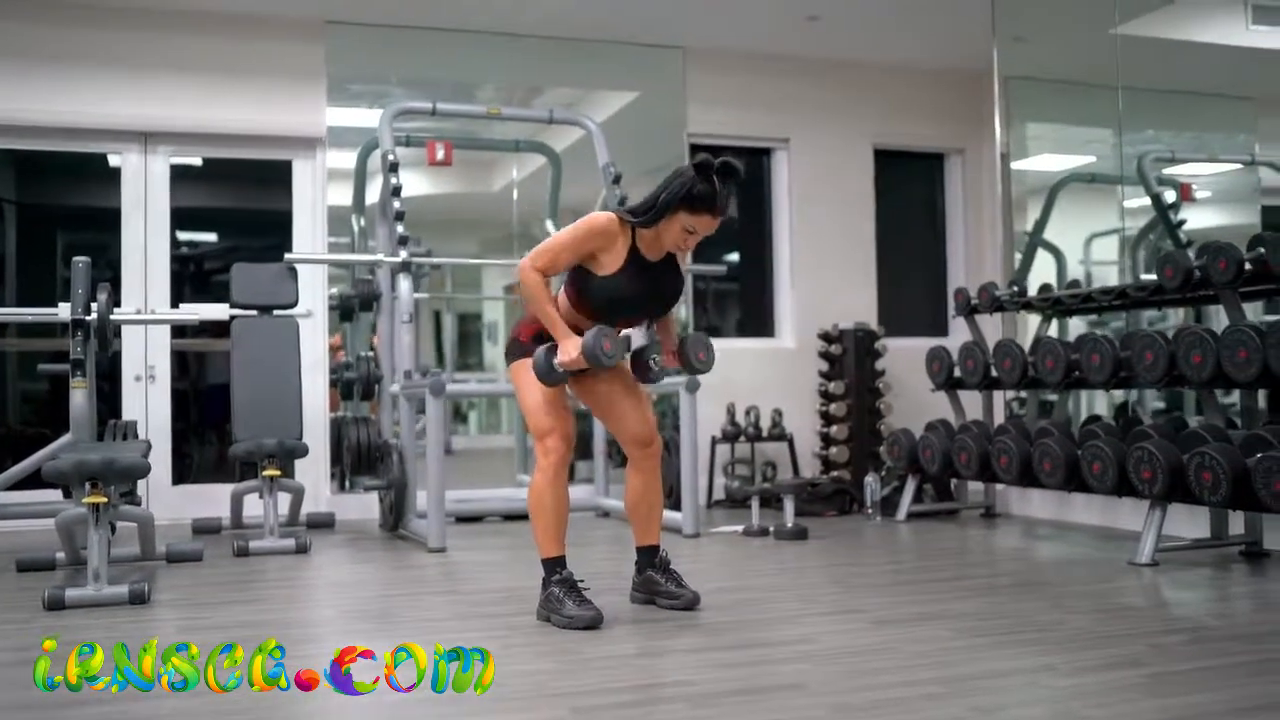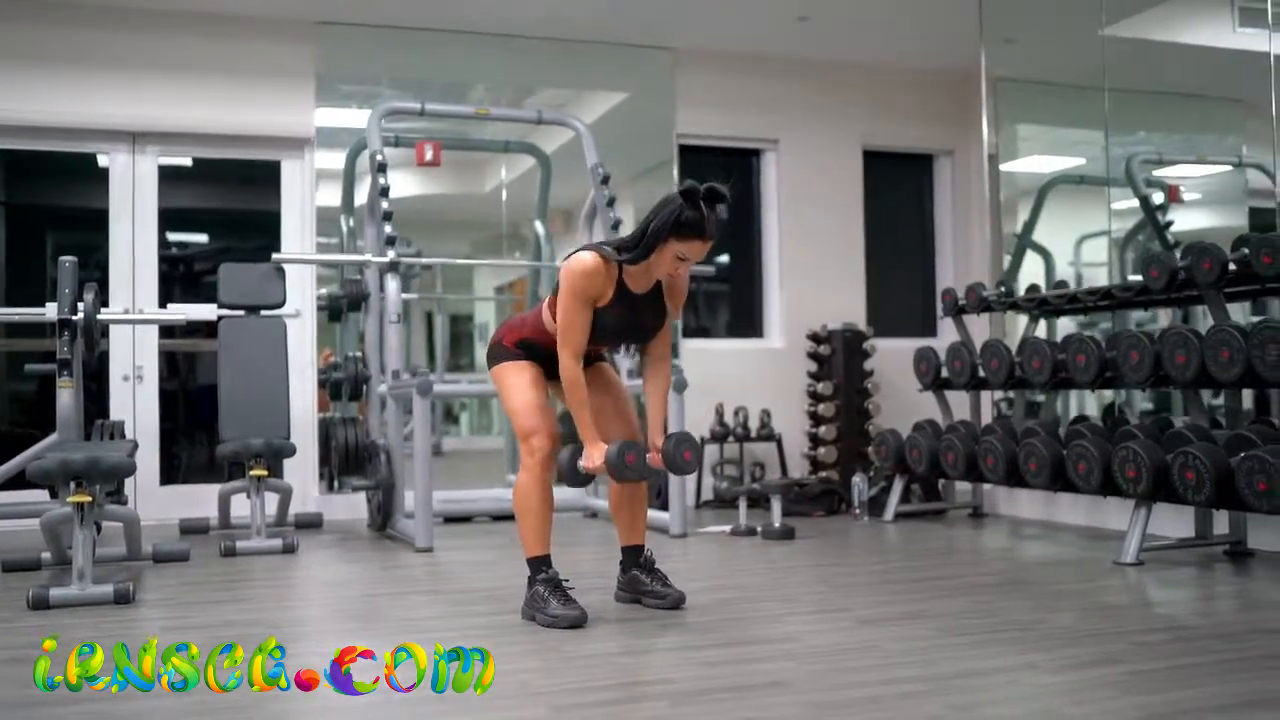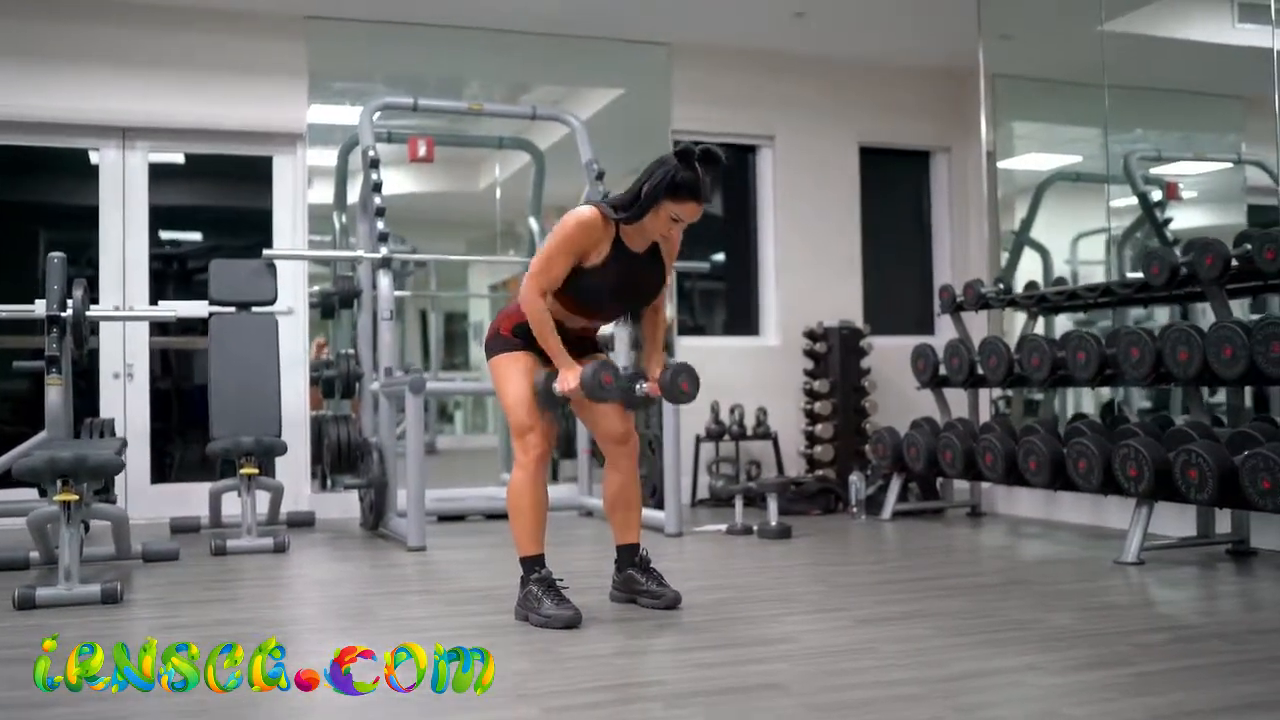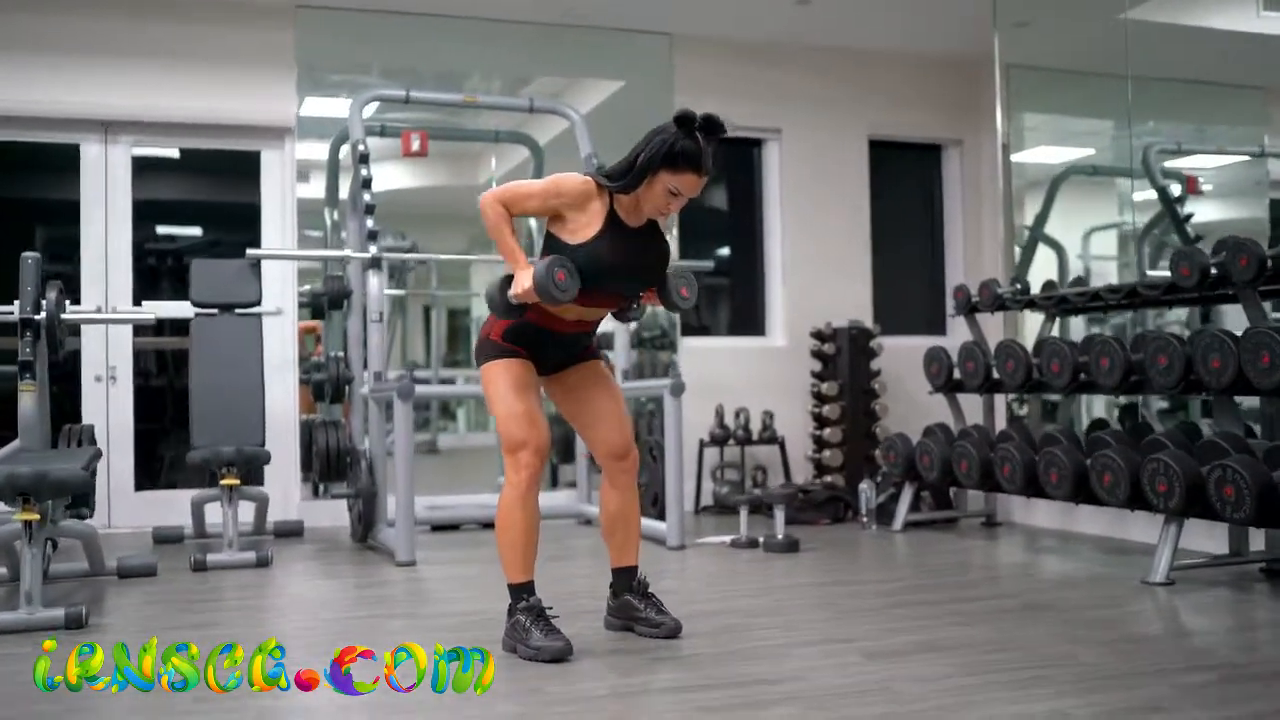
dt=0.5s
person 1, frame 1
left shoulder: (677, 248)
right shoulder: (604, 229)
right elbow: (530, 270)
left wrist: (668, 344)
right wrist: (565, 340)
right hip: (540, 340)
left knee: (646, 443)
right knee: (555, 444)
left ankle: (649, 570)
right ankle: (555, 584)
person 1, frame 2
left shoulder: (674, 282)
right shoulder: (589, 268)
left elbow: (657, 358)
right elbow: (568, 359)
left wrist: (656, 433)
right wrist: (590, 440)
left hip: (585, 355)
right hip: (524, 348)
left knee: (632, 447)
right knee: (540, 445)
left ankle: (634, 568)
right ankle: (540, 584)
person 1, frame 3
left shoulder: (666, 242)
right shoulder: (588, 223)
left elbow: (654, 305)
right elbow: (532, 291)
left wrist: (654, 367)
right wrist: (563, 367)
left hip: (582, 340)
right hip: (523, 336)
left knee: (623, 440)
right knee: (535, 443)
left ankle: (629, 569)
right ankle: (533, 583)
person 1, frame 4
left shoulder: (655, 214)
right shoulder: (579, 193)
right elbow: (492, 201)
left wrist: (648, 289)
right wrist: (521, 268)
left hip: (576, 345)
right hip: (514, 336)
left knee: (622, 455)
right knee: (528, 458)
left ankle: (626, 593)
right ankle: (522, 611)
